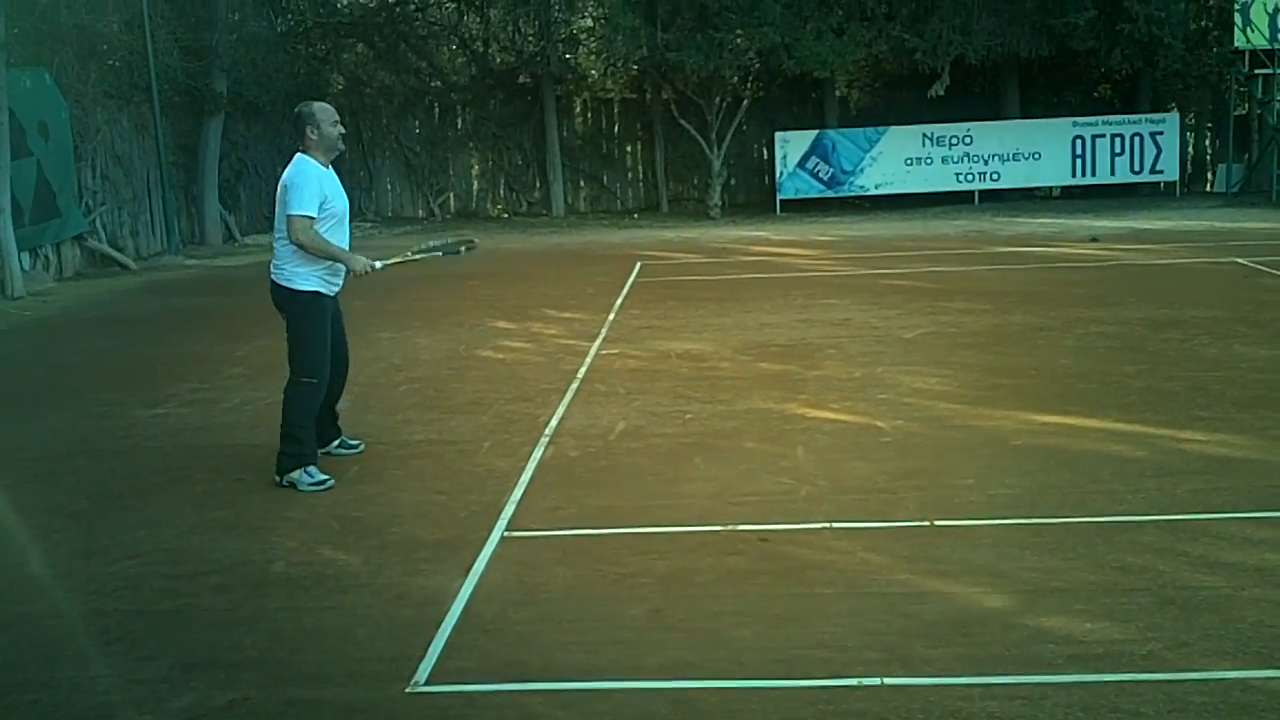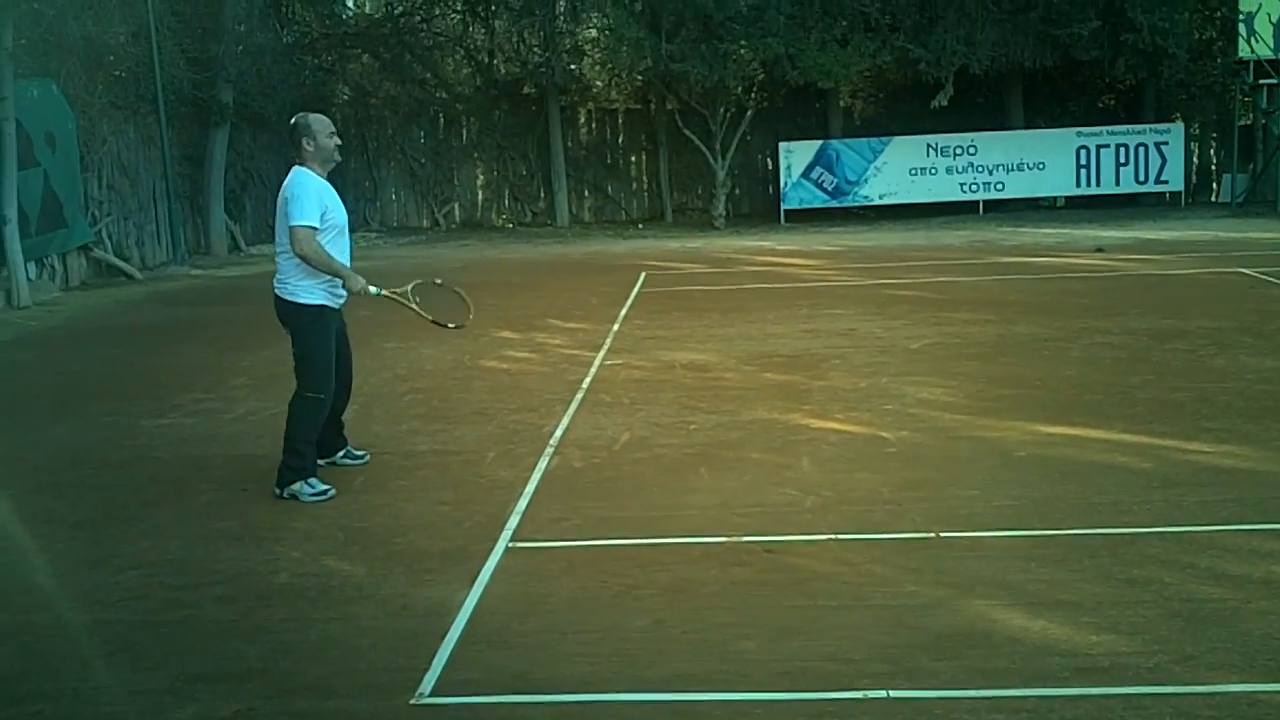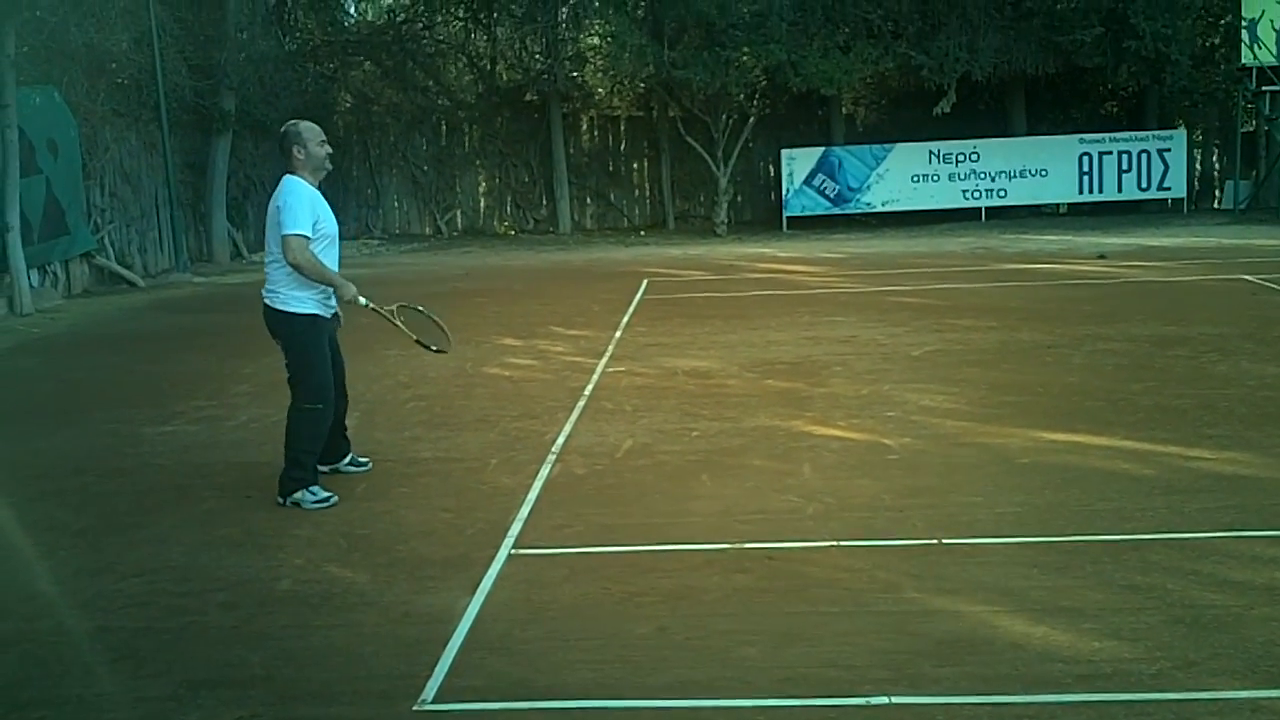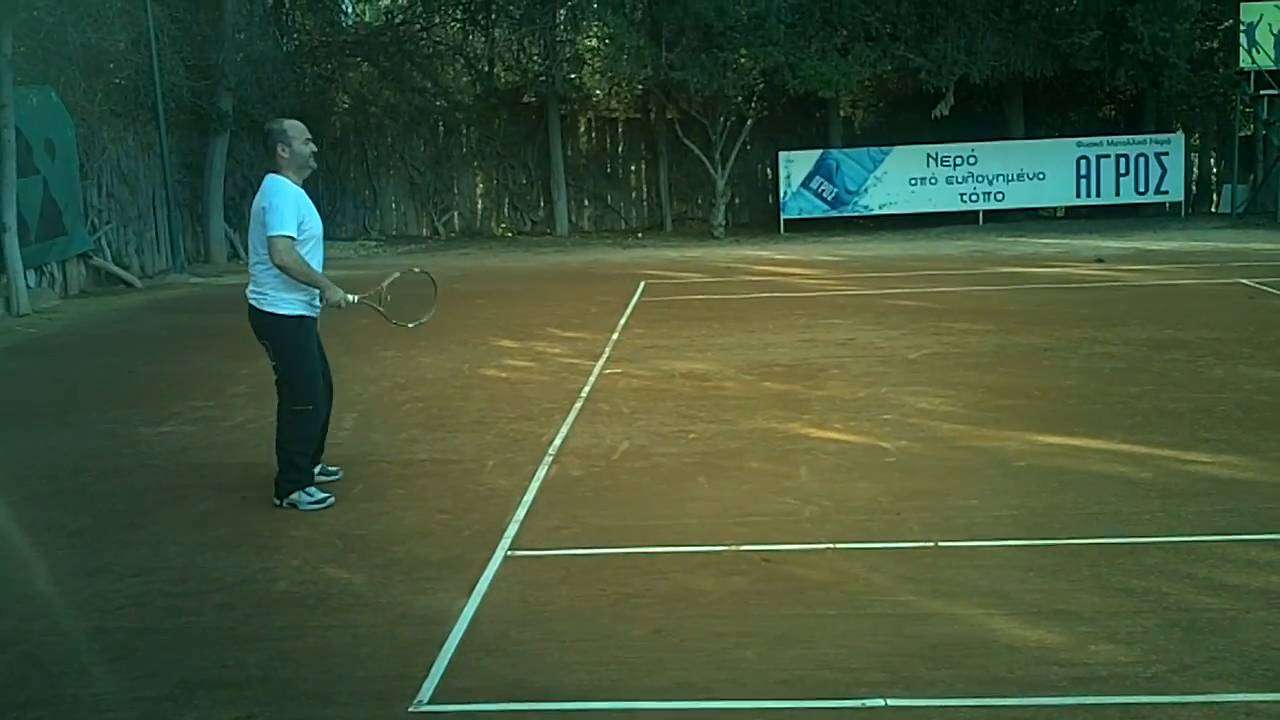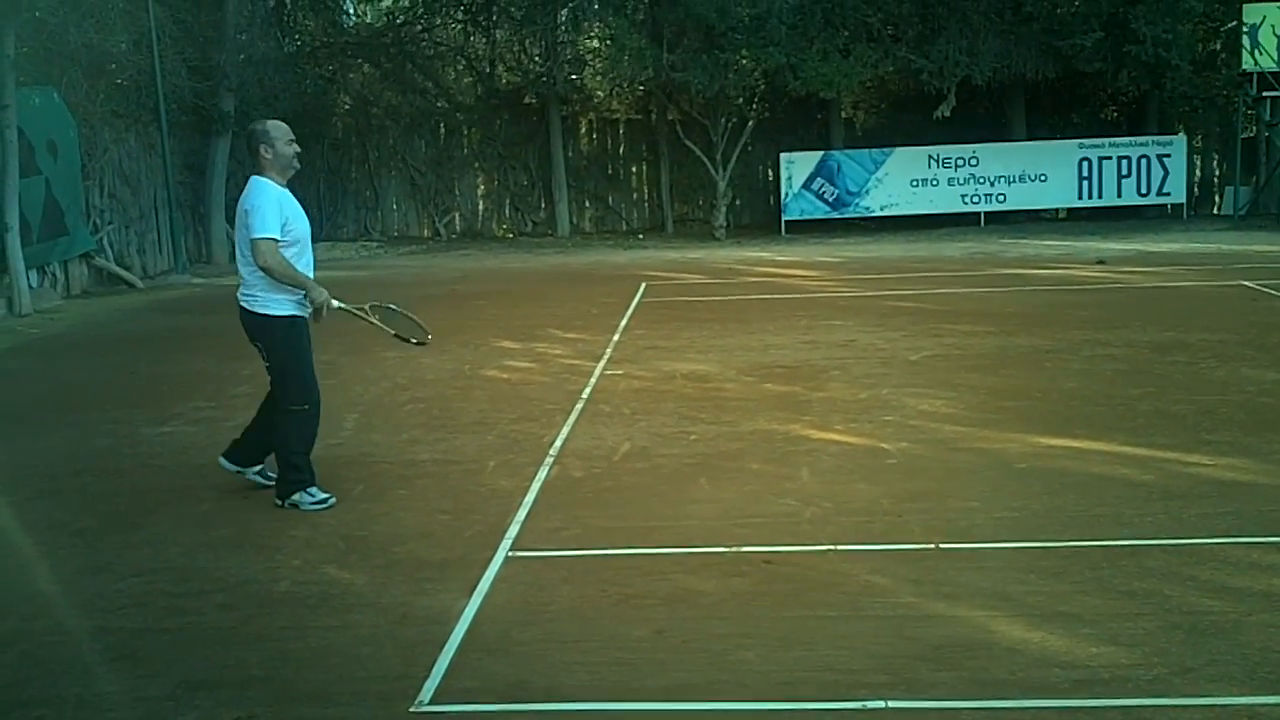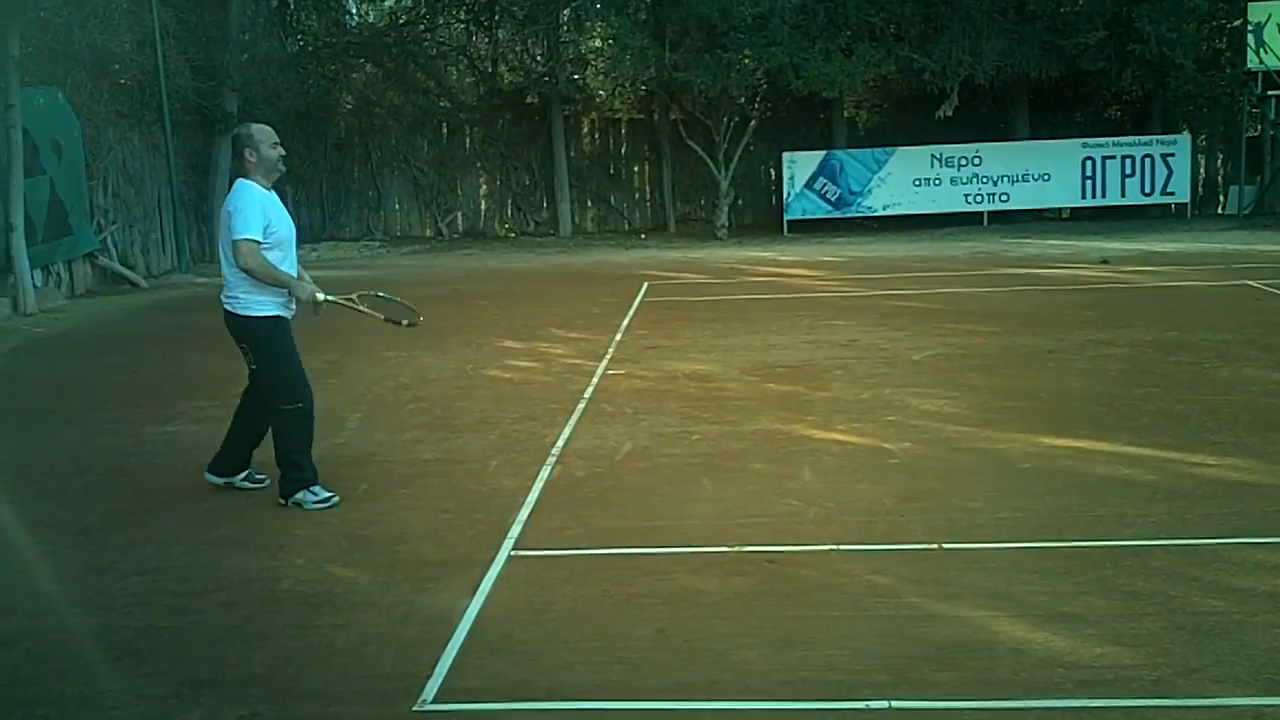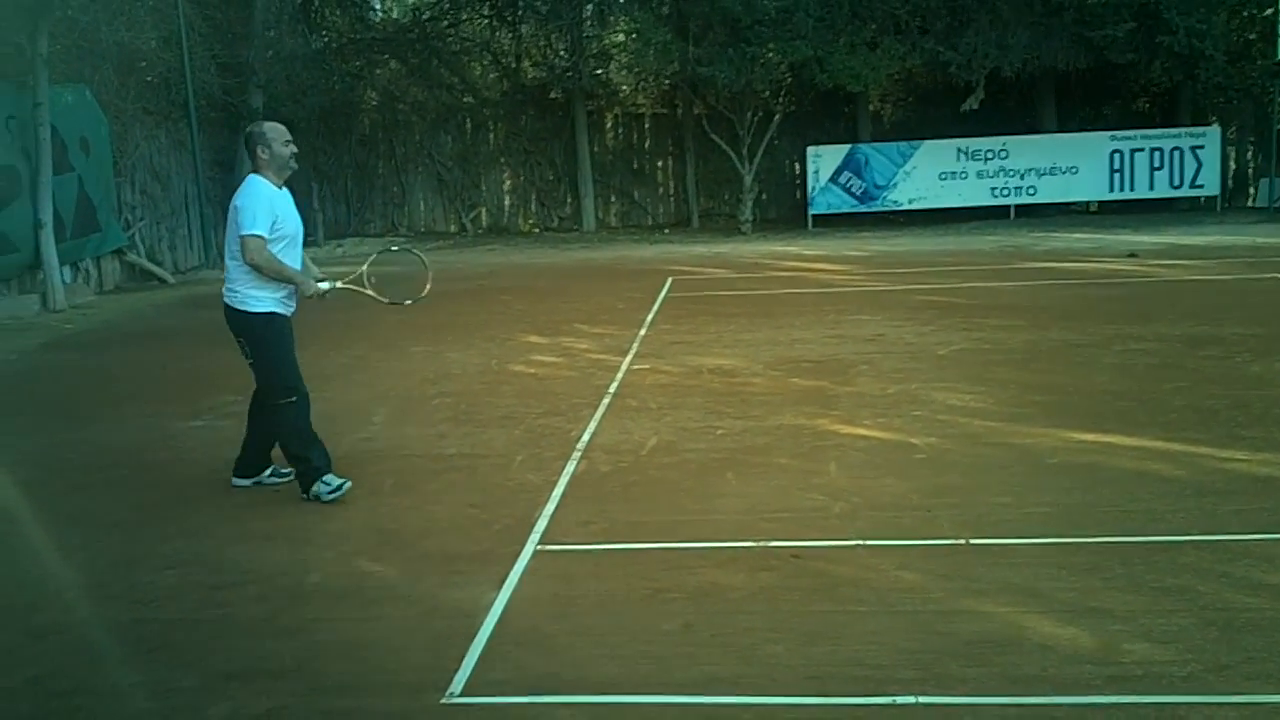
dt=0.2s
person 1, frame 1
left shoulder: (324, 170)
right shoulder: (304, 174)
right elbow: (301, 234)
left wrist: (342, 262)
right wrist: (348, 258)
left hip: (321, 288)
right hip: (301, 290)
left knee: (335, 366)
right knee: (310, 375)
left ankle: (324, 435)
right ankle: (294, 464)
person 1, frame 2
left shoulder: (318, 183)
right shoulder: (303, 185)
right elbow: (303, 245)
left wrist: (340, 281)
right wrist: (348, 276)
left hip: (324, 302)
right hip: (306, 304)
left knee: (339, 378)
right knee: (315, 388)
left ankle: (330, 446)
right ankle: (294, 476)
person 1, frame 3
left shoulder: (308, 192)
right shoulder: (295, 194)
right elbow: (296, 255)
left wrist: (330, 301)
right wrist: (340, 284)
left hip: (313, 311)
right hip: (295, 314)
left knee: (333, 387)
right knee: (313, 398)
left ankle: (333, 454)
right ankle: (296, 485)
person 1, frame 4
left shoulder: (291, 192)
right shoulder: (280, 194)
right elbow: (283, 256)
left wrist: (316, 292)
right wrist: (327, 287)
left hip: (295, 312)
right hip: (281, 315)
left knee: (319, 390)
right knee: (304, 400)
left ankle: (307, 464)
right ankle: (292, 486)
person 1, frame 5
left shoulder: (278, 193)
right shoulder: (264, 196)
right elbow: (266, 258)
left wrist: (308, 292)
right wrist: (312, 287)
left hip: (285, 312)
right hip: (273, 315)
left knee: (290, 394)
right knee: (301, 400)
left ankle: (245, 456)
right ankle: (294, 486)
person 1, frame 6
left shoulder: (267, 196)
right shoulder: (247, 198)
right elbow: (247, 259)
left wrist: (305, 281)
right wrist: (294, 285)
left hip: (266, 314)
right hip: (257, 316)
left knee: (265, 394)
right knee: (294, 399)
left ankle: (228, 466)
right ankle: (298, 485)
person 1, frame 7
left shoulder: (280, 193)
right shoulder: (256, 194)
left elbow: (288, 248)
right elbow: (254, 255)
left wrist: (313, 273)
right wrist: (300, 281)
left hip: (270, 311)
right hip: (255, 312)
left knee: (273, 391)
right knee: (289, 394)
left ankle: (251, 467)
right ankle: (314, 476)
